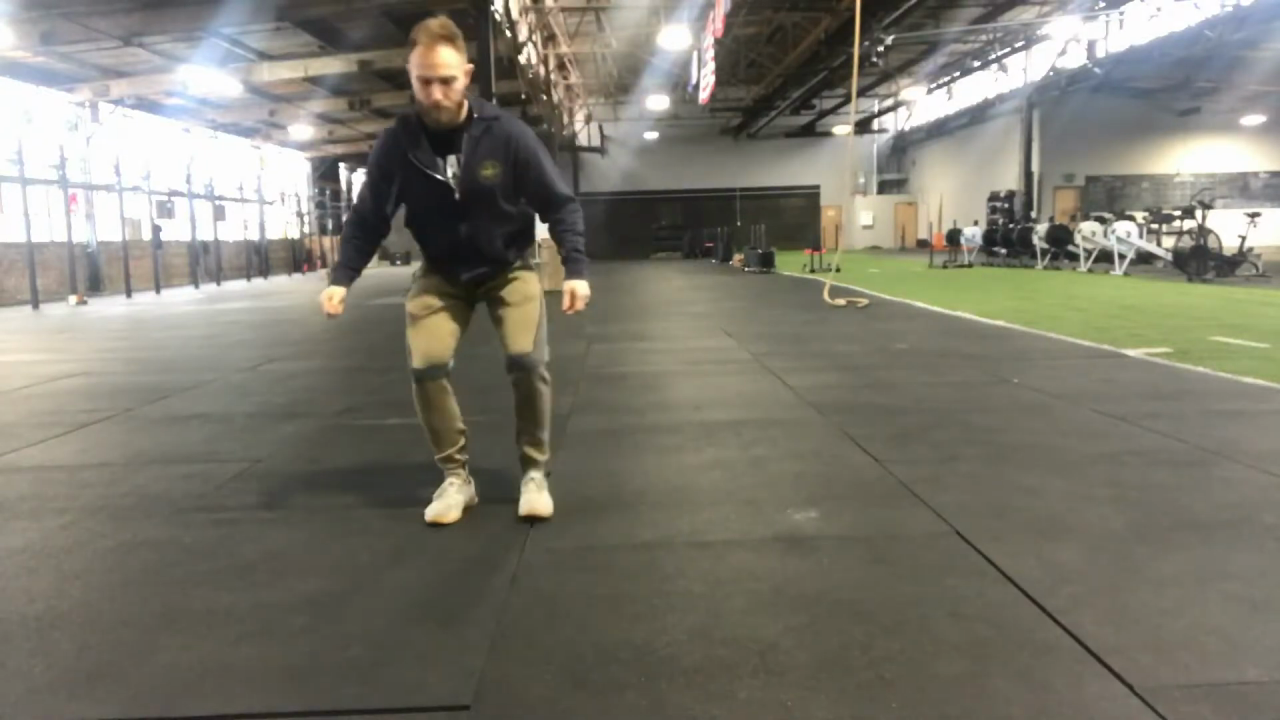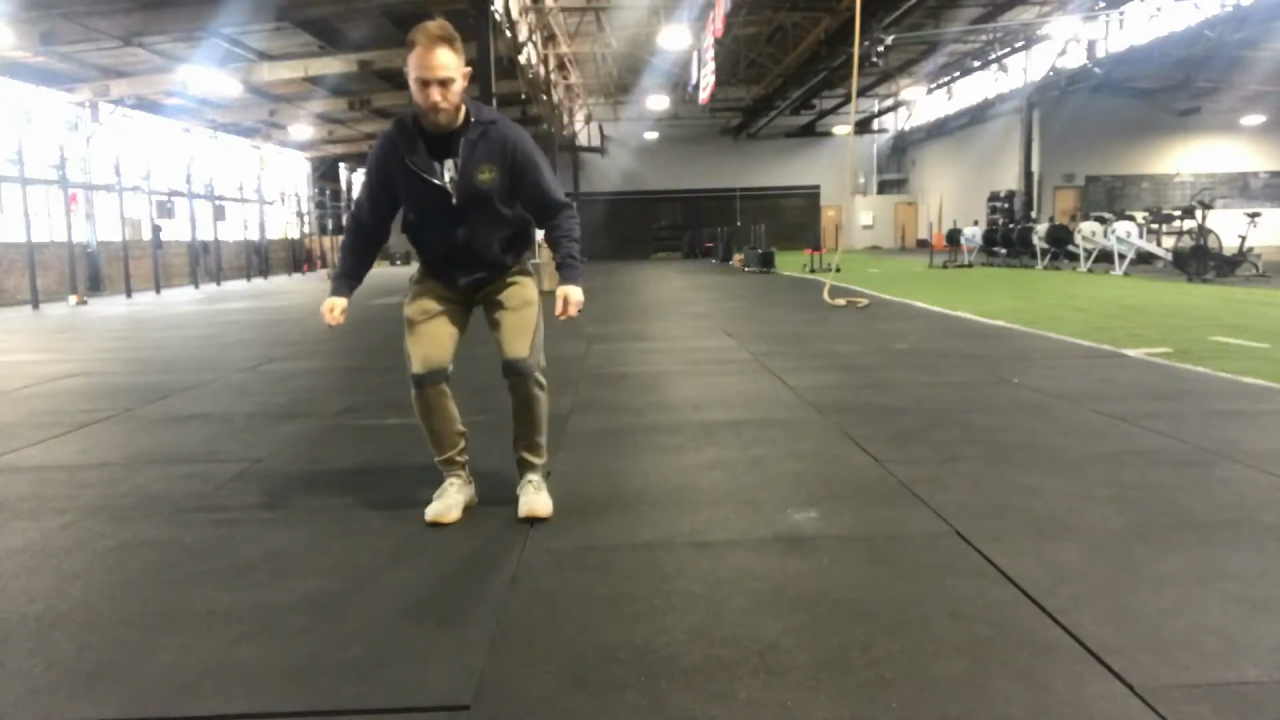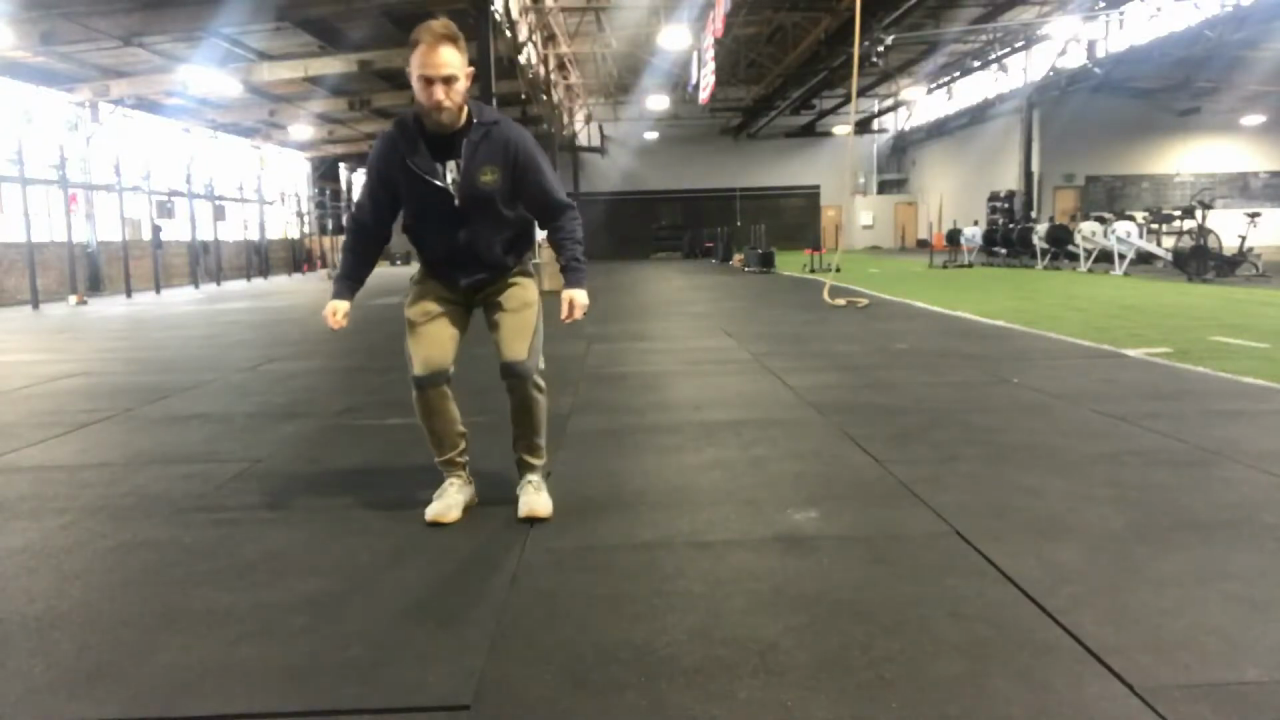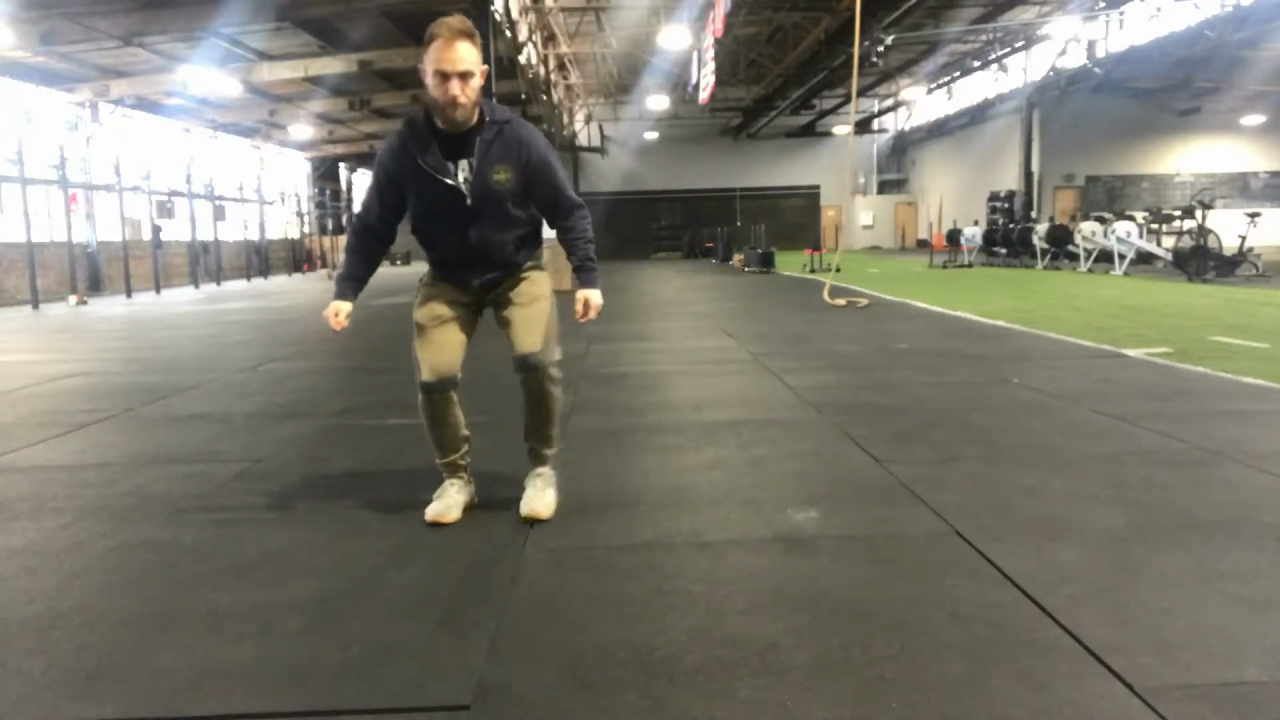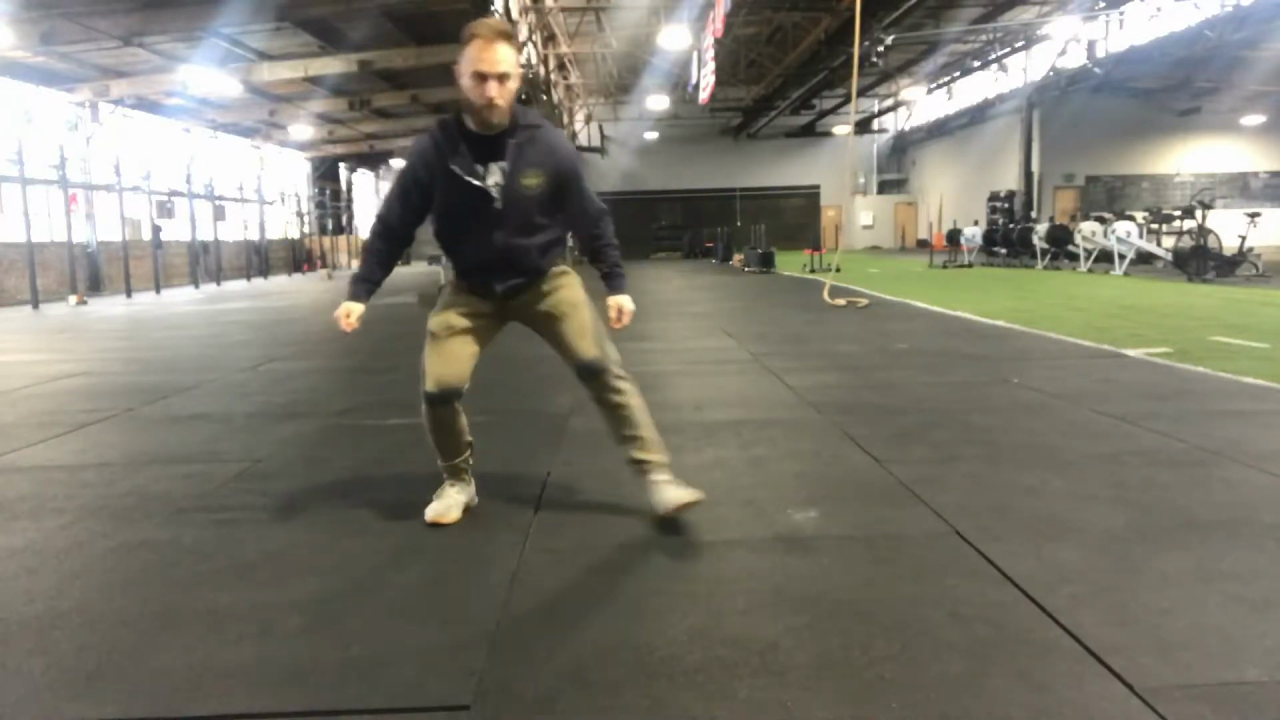
dt=0.2s
person 1, frame 1
left shoulder: (508, 134)
right shoulder: (397, 143)
left elbow: (560, 203)
right elbow: (368, 217)
left wrist: (575, 268)
right wrist: (342, 278)
left hip: (509, 268)
right hip: (440, 274)
left knee: (527, 362)
right knee: (427, 367)
left ankle: (534, 472)
right ankle: (456, 477)
person 1, frame 2
left shoulder: (505, 138)
right shoulder: (393, 148)
left elbow: (556, 209)
right elbow: (368, 223)
left wrist: (570, 275)
right wrist: (342, 286)
left hip: (507, 272)
right hip: (437, 278)
left knee: (523, 366)
right knee: (426, 372)
left ankle: (532, 474)
right ankle: (456, 478)
person 1, frame 3
left shoulder: (507, 139)
right shoulder: (394, 148)
left elbow: (558, 211)
right elbow: (368, 225)
left wrist: (574, 278)
right wrist: (343, 291)
left hip: (508, 273)
right hip: (438, 279)
left knee: (522, 368)
right knee: (428, 373)
left ankle: (532, 475)
right ankle: (456, 478)
person 1, frame 4
left shoulder: (519, 139)
right shoulder: (405, 148)
left elbow: (567, 211)
right elbow: (373, 225)
left wrist: (587, 277)
right wrist: (346, 291)
left hip: (518, 271)
right hip: (448, 280)
left knee: (538, 360)
right knee: (435, 377)
left ankle: (541, 469)
right ankle: (457, 479)
person 1, frame 5
left shoulder: (546, 145)
right shoulder: (434, 151)
left elbow: (591, 218)
right elbow: (393, 226)
left wrist: (616, 285)
right wrist: (359, 292)
left hip: (546, 280)
right hip: (472, 289)
left knee: (602, 368)
right knee: (440, 385)
left ankle: (657, 476)
right ankle: (458, 481)
